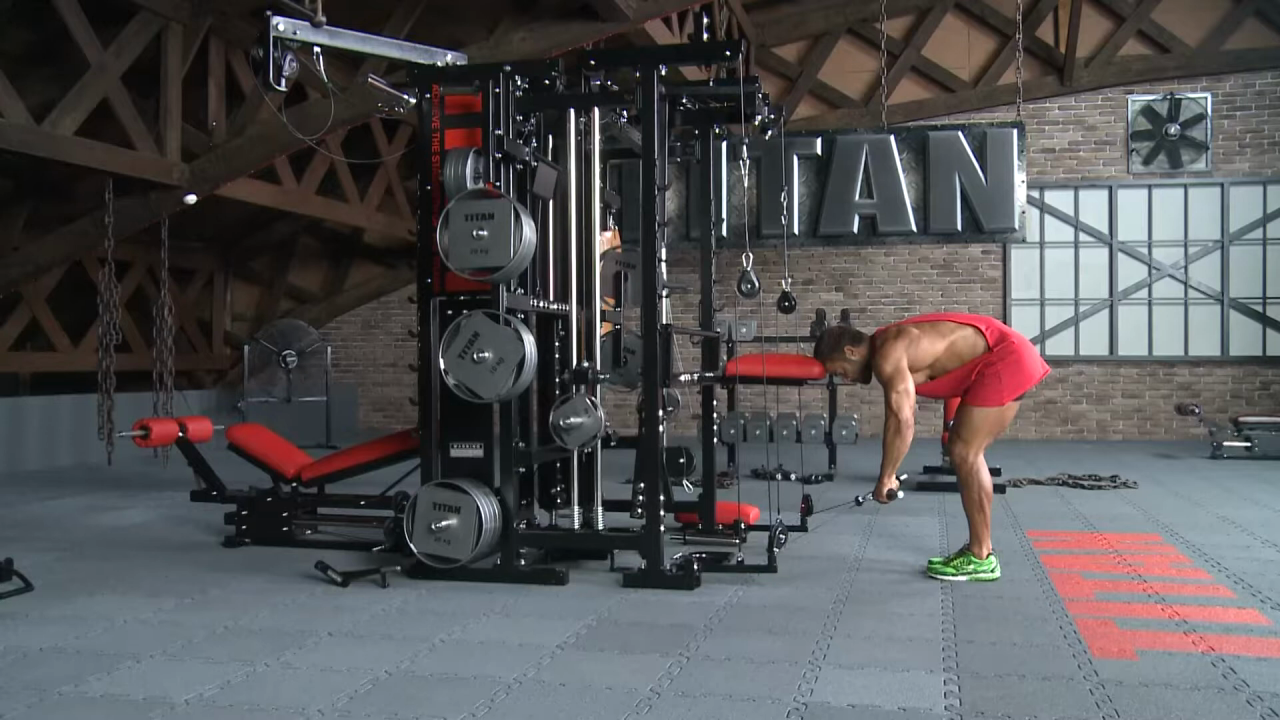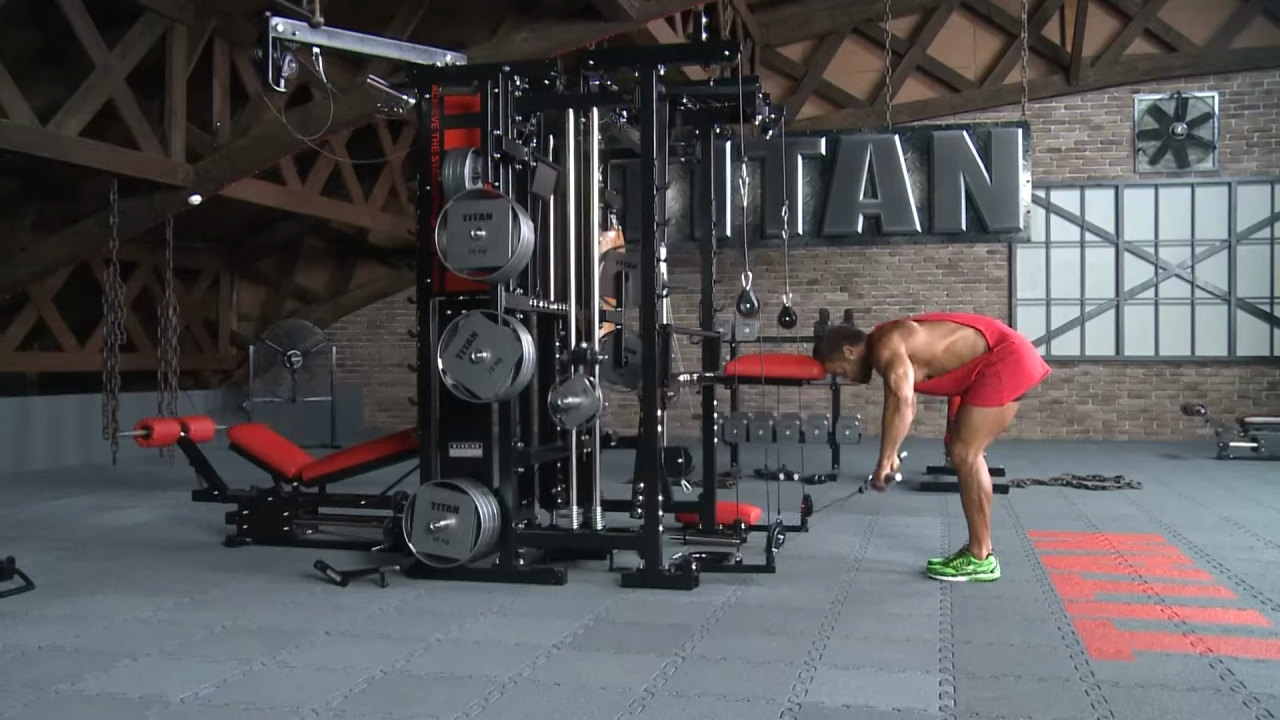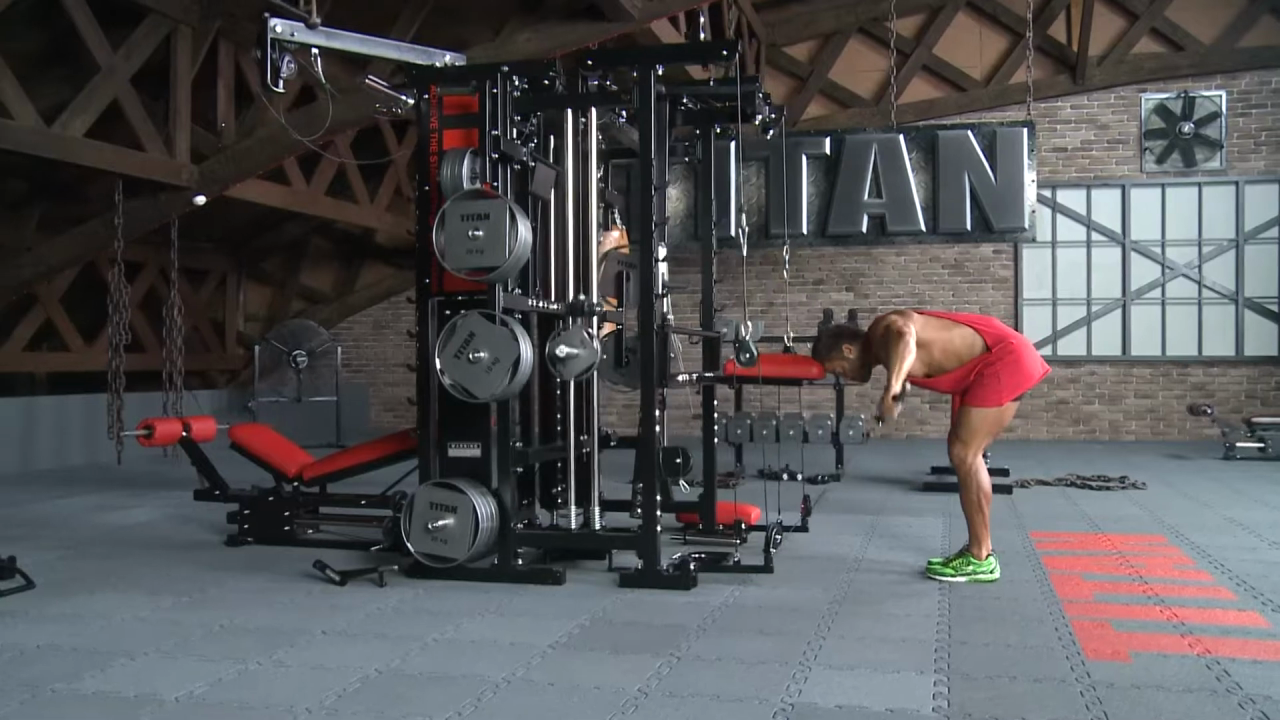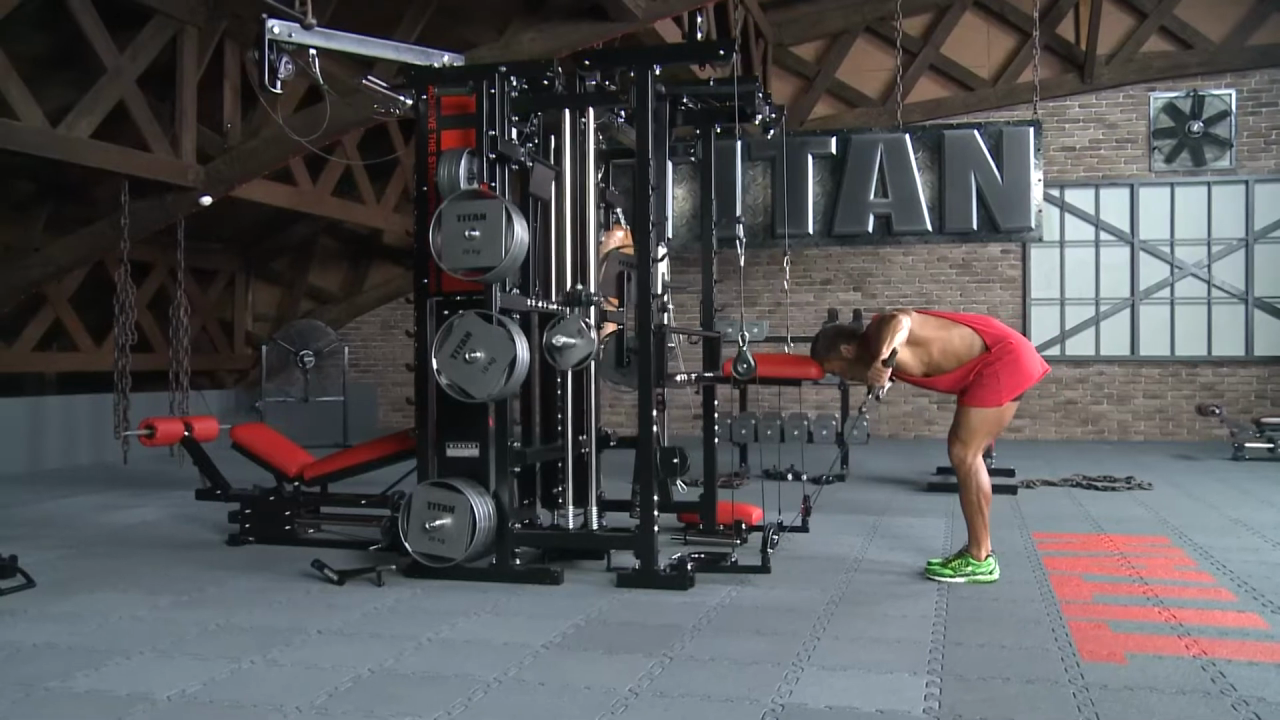
dt=0.3s
person 1, frame 1
left shoulder: (886, 355)
right shoulder: (889, 346)
left elbow: (902, 421)
right elbow: (902, 413)
left wrist: (886, 478)
right wrist: (891, 473)
left hip: (1005, 360)
right hip: (1004, 357)
left knee: (965, 455)
right knee: (965, 453)
left ankle: (981, 559)
right ankle: (980, 550)
person 1, frame 2
left shoulder: (884, 347)
right shoulder: (889, 343)
left elbow: (901, 402)
right elbow: (903, 397)
left wrist: (884, 463)
right wrist: (893, 454)
left hip: (1005, 361)
right hip: (1005, 358)
left knee: (965, 455)
right knee: (966, 453)
left ankle: (981, 559)
right ankle: (979, 550)
person 1, frame 3
left shoulder: (881, 335)
right shoulder: (883, 341)
left elbow: (904, 333)
left wrist: (891, 391)
left hip: (1004, 360)
right hip: (1004, 357)
left knee: (964, 455)
right knee: (964, 453)
left ankle: (981, 560)
right ankle: (980, 550)
person 1, frame 4
left shoulder: (878, 334)
right shoulder: (881, 340)
left elbow: (898, 320)
left wrist: (881, 359)
left hip: (1002, 360)
right hip: (1004, 357)
left knee: (964, 456)
right knee: (965, 453)
left ankle: (980, 560)
right ankle: (979, 551)
